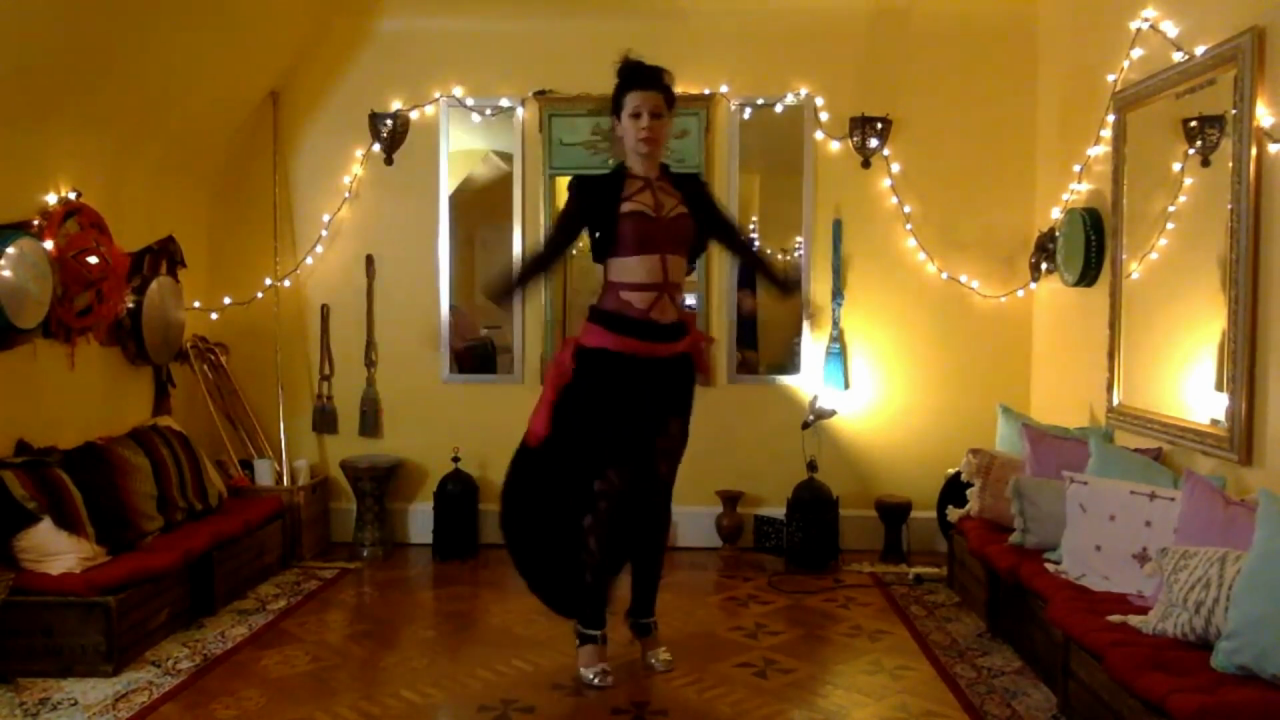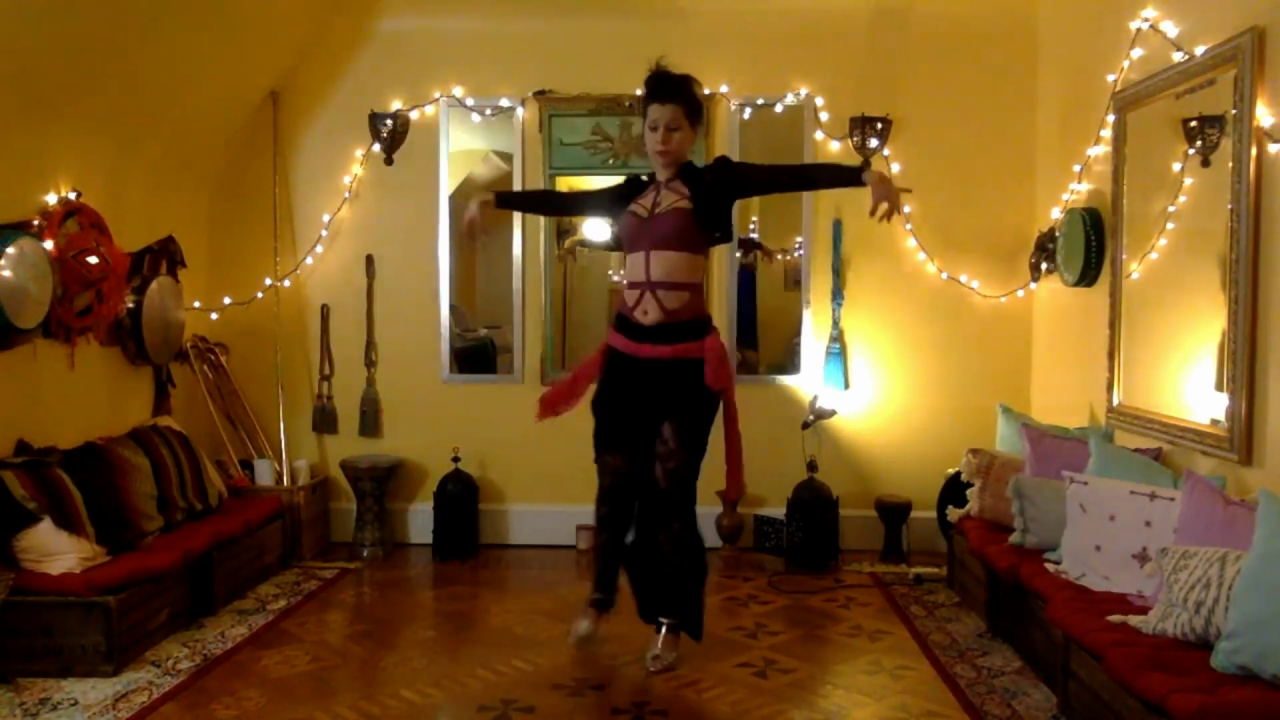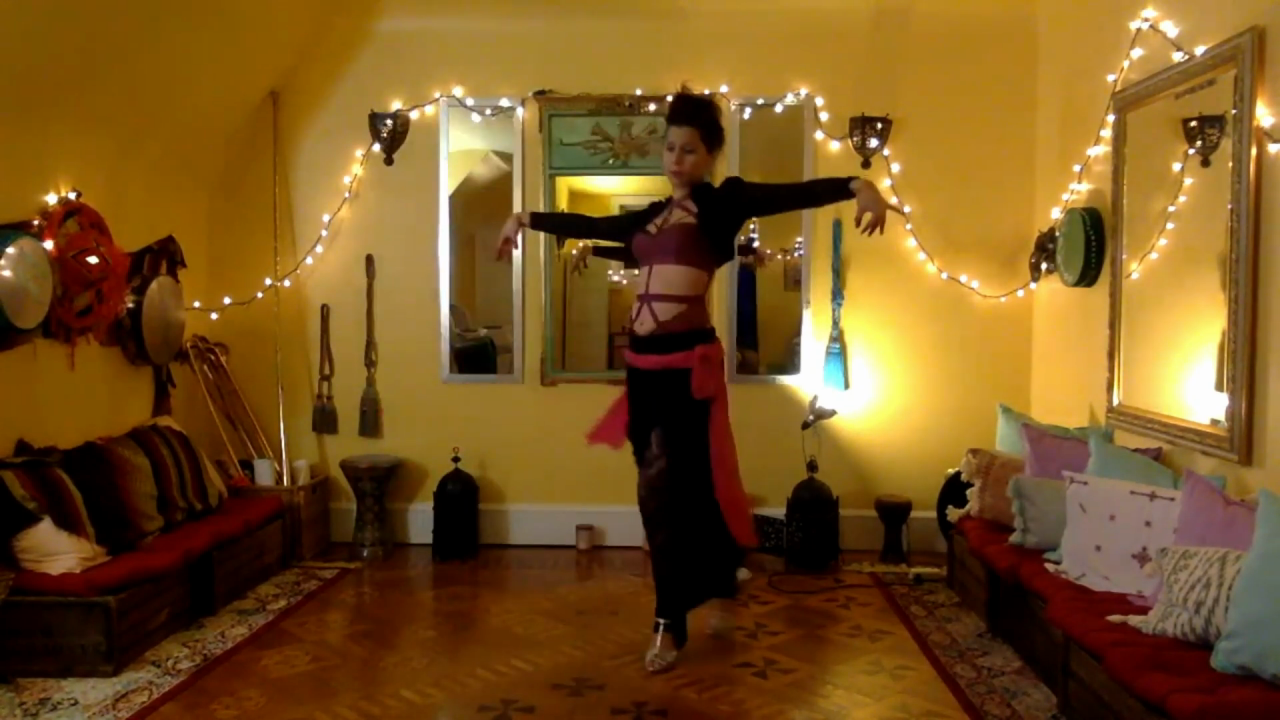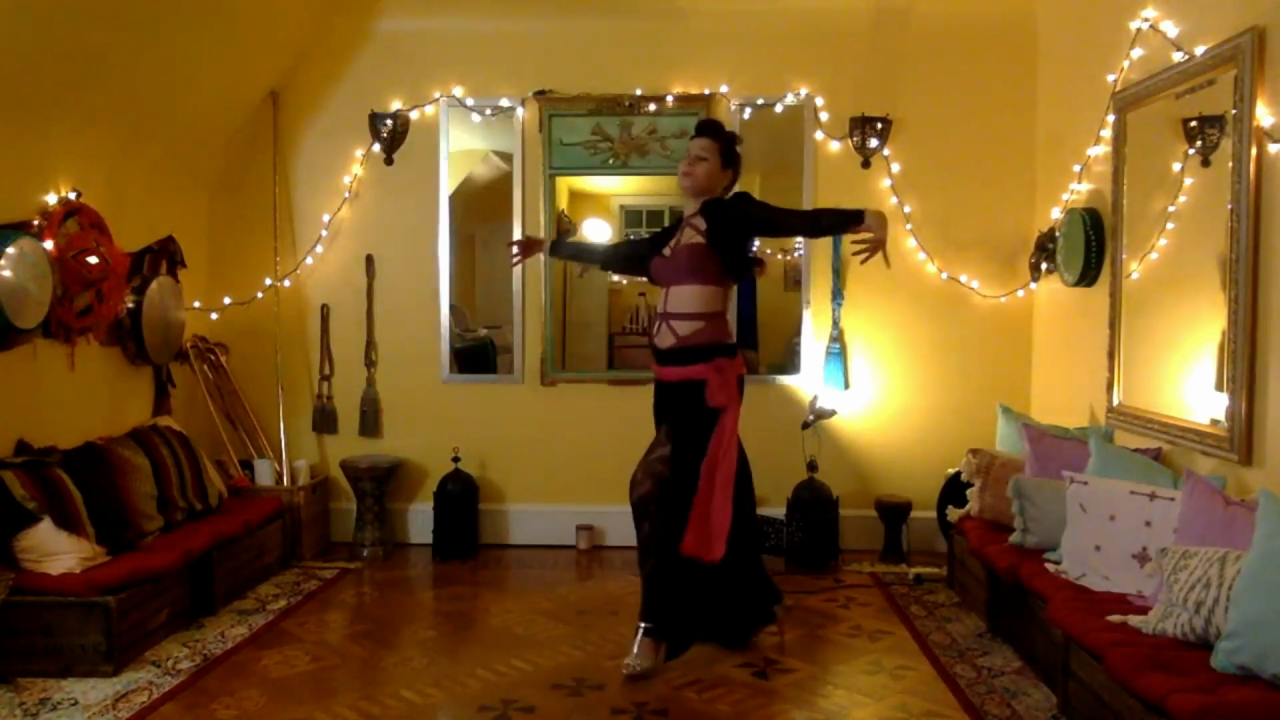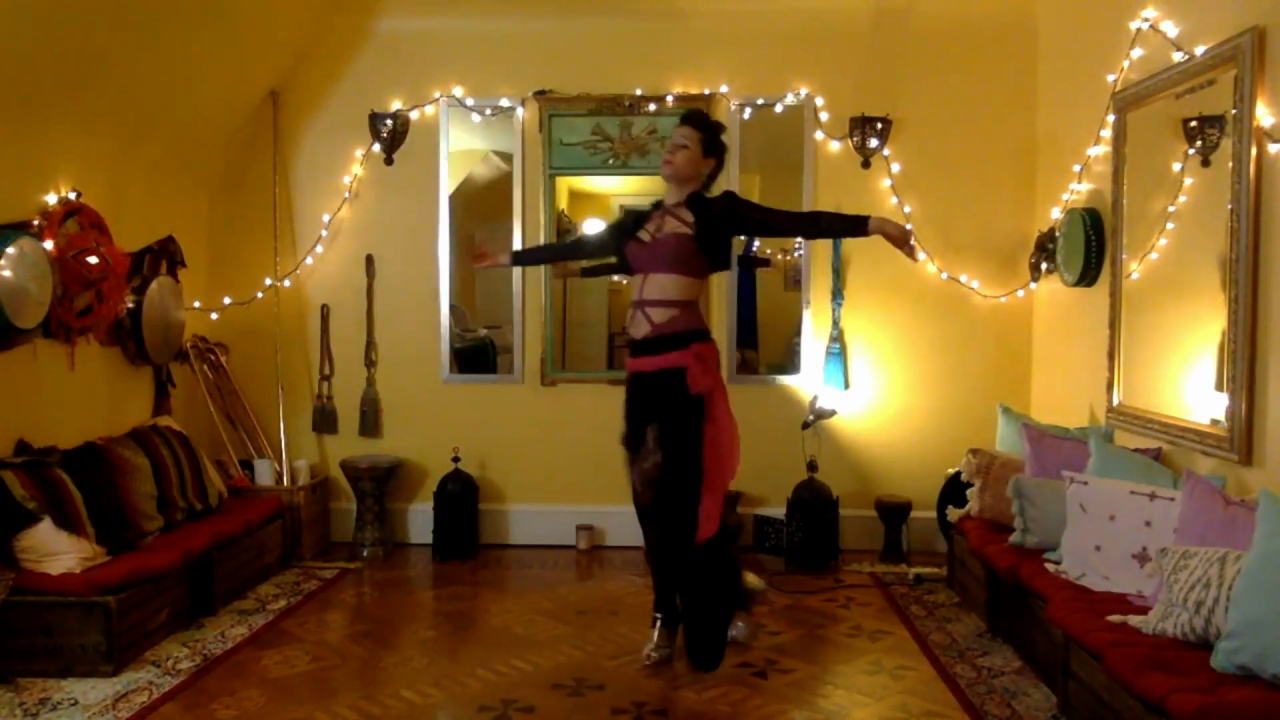
dt=0.3s
person 1, frame 1
left shoulder: (690, 191)
right shoulder: (595, 191)
left elbow: (737, 240)
right elbow: (552, 251)
left wrist: (789, 293)
right wrist: (493, 300)
left hip: (671, 355)
right hip: (609, 351)
left knee: (655, 495)
right knee: (605, 493)
left ankle: (645, 623)
right ankle: (590, 634)
person 1, frame 2
left shoulder: (715, 181)
right shoulder: (630, 193)
left elbow: (797, 176)
right elbow: (562, 201)
left wrist: (866, 174)
right wrist: (492, 199)
left hip: (685, 354)
right hip: (627, 353)
left knee: (670, 489)
right knee: (617, 481)
left ankle: (671, 622)
right ankle: (601, 597)
person 1, frame 3
left shoulder: (722, 201)
right shoulder: (653, 215)
left elbow: (797, 193)
right elbow: (595, 228)
left wrist: (858, 186)
right wrist: (527, 219)
left hip: (689, 363)
right hip: (645, 363)
left knee: (661, 491)
right knee: (673, 491)
left ankle: (669, 624)
right ankle: (720, 576)
person 1, frame 4
left shoulder: (733, 216)
right shoulder: (671, 234)
left elbow: (802, 222)
right elbow: (614, 255)
left wrist: (868, 217)
right wrist: (551, 244)
left hip: (708, 374)
right hip: (672, 377)
left knee: (651, 490)
right knee: (712, 496)
left ankle: (655, 629)
right ankle: (755, 607)
person 1, frame 5
left shoulder: (717, 211)
right shoulder: (637, 220)
left elbow: (794, 224)
right elbow: (580, 247)
left wrist: (872, 224)
right wrist: (509, 258)
left hip: (682, 365)
right hip: (640, 368)
left knee: (659, 490)
right knee: (669, 492)
left ankle: (671, 618)
right ankle: (726, 580)
